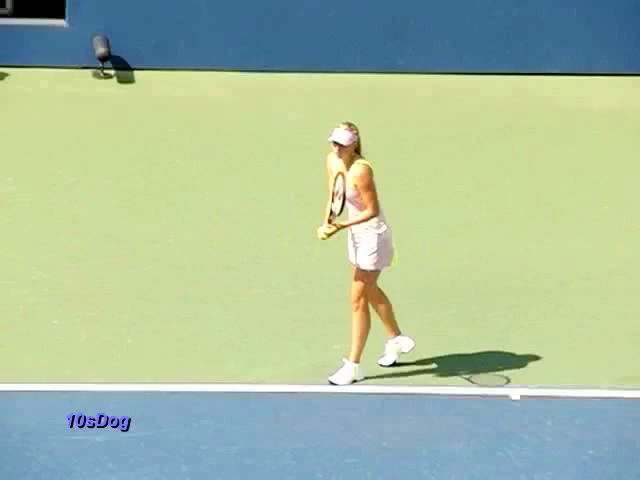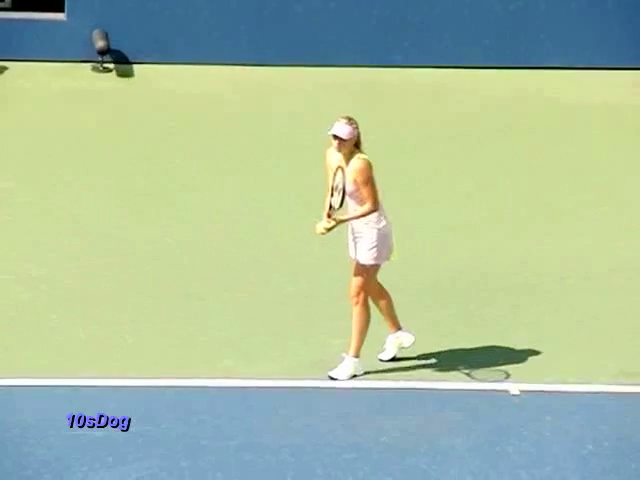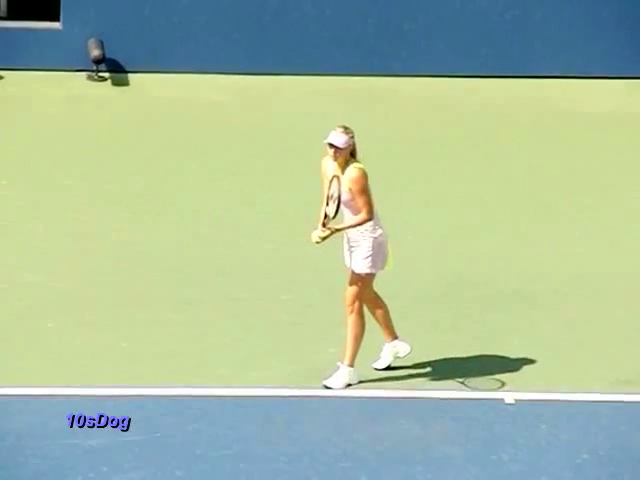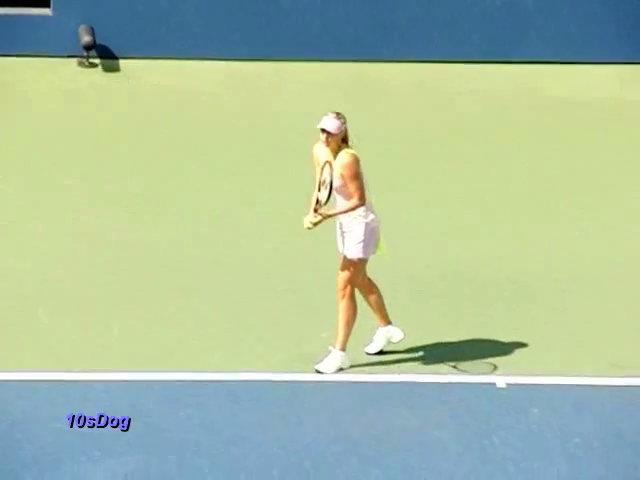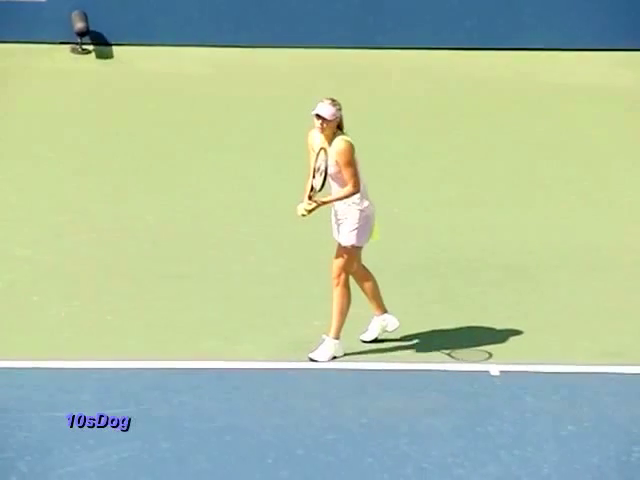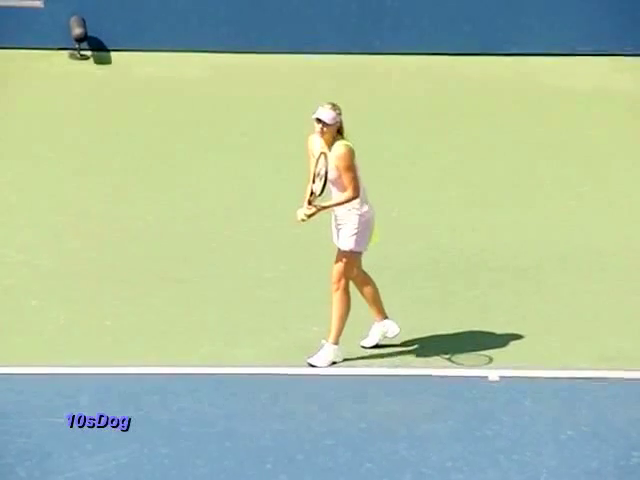
dt=0.4s
person 1, frame 1
left shoulder: (360, 170)
right shoulder: (332, 160)
left elbow: (373, 210)
left wrist: (340, 225)
right wrist: (326, 222)
left hip: (373, 236)
right hip: (356, 234)
left knee: (357, 300)
right knee: (371, 291)
left ankle: (353, 366)
right ankle: (397, 339)
person 1, frame 2
left shoulder: (360, 164)
right shoulder: (331, 155)
left elbow: (372, 205)
left wrist: (340, 220)
right wrist: (325, 217)
left hip: (373, 230)
right hip: (356, 229)
left knee: (358, 294)
right knee: (371, 286)
left ankle: (353, 360)
right ankle: (398, 334)
person 1, frame 3
left shoulder: (355, 173)
right shoulder: (327, 164)
left elbow: (367, 214)
left wrist: (335, 229)
right wrist: (320, 226)
left hip: (369, 240)
right hip: (352, 239)
left knee: (353, 303)
right knee: (367, 295)
left ankle: (348, 369)
right ankle: (393, 343)
person 1, frame 4
left shoulder: (347, 159)
right shoulder: (318, 150)
left elbow: (359, 200)
left wrist: (326, 215)
right wrist: (312, 212)
left hip: (361, 225)
right hip: (344, 224)
left knee: (344, 288)
right knee: (360, 280)
left ankle: (339, 353)
right ankle: (386, 328)
person 1, frame 5
left shoulder: (342, 146)
right shoulder: (313, 137)
left elbow: (353, 187)
right elbow: (314, 174)
left wrist: (321, 202)
right wrist: (306, 199)
left hip: (356, 212)
right hip: (339, 211)
left knee: (339, 275)
right knee: (355, 267)
left ankle: (334, 341)
right ankle: (382, 316)
person 1, frame 6
left shoulder: (342, 150)
right shoulder: (313, 141)
left elbow: (353, 192)
right elbow: (314, 179)
left wrist: (321, 207)
right wrist: (306, 204)
left hip: (356, 217)
right hip: (340, 215)
left knee: (338, 280)
right knee: (355, 273)
left ankle: (332, 347)
right ankle: (383, 323)
